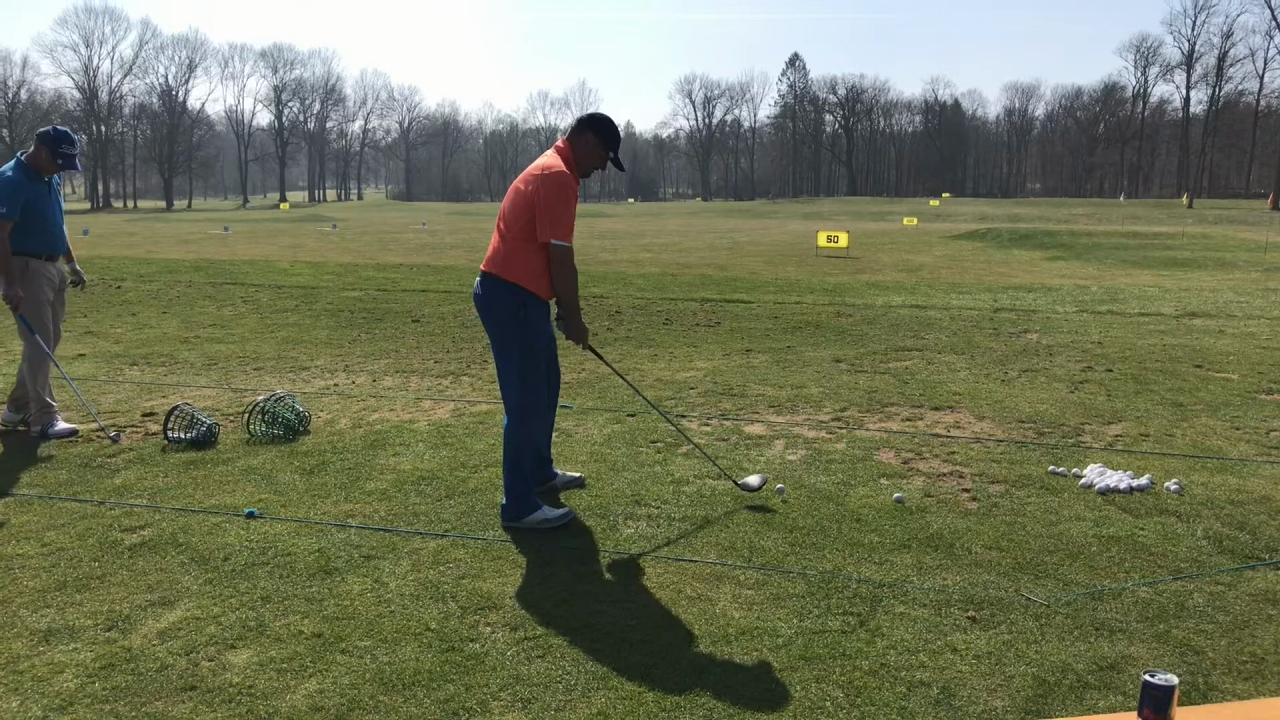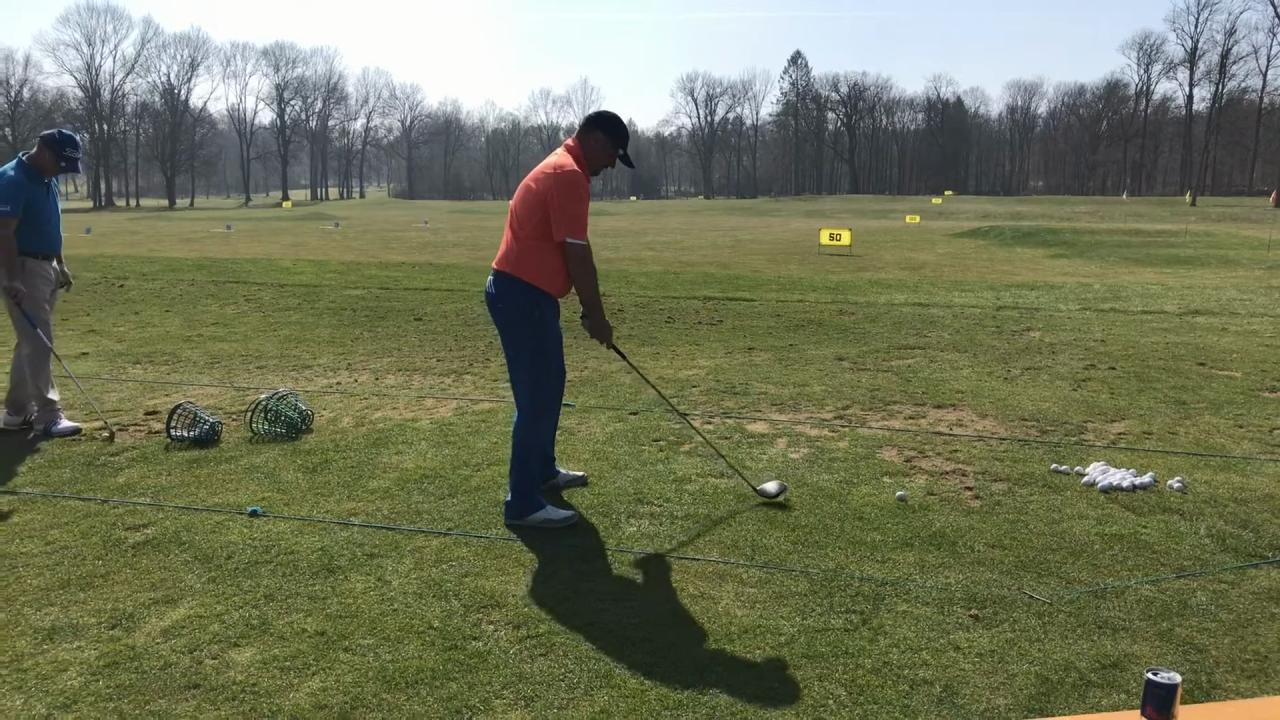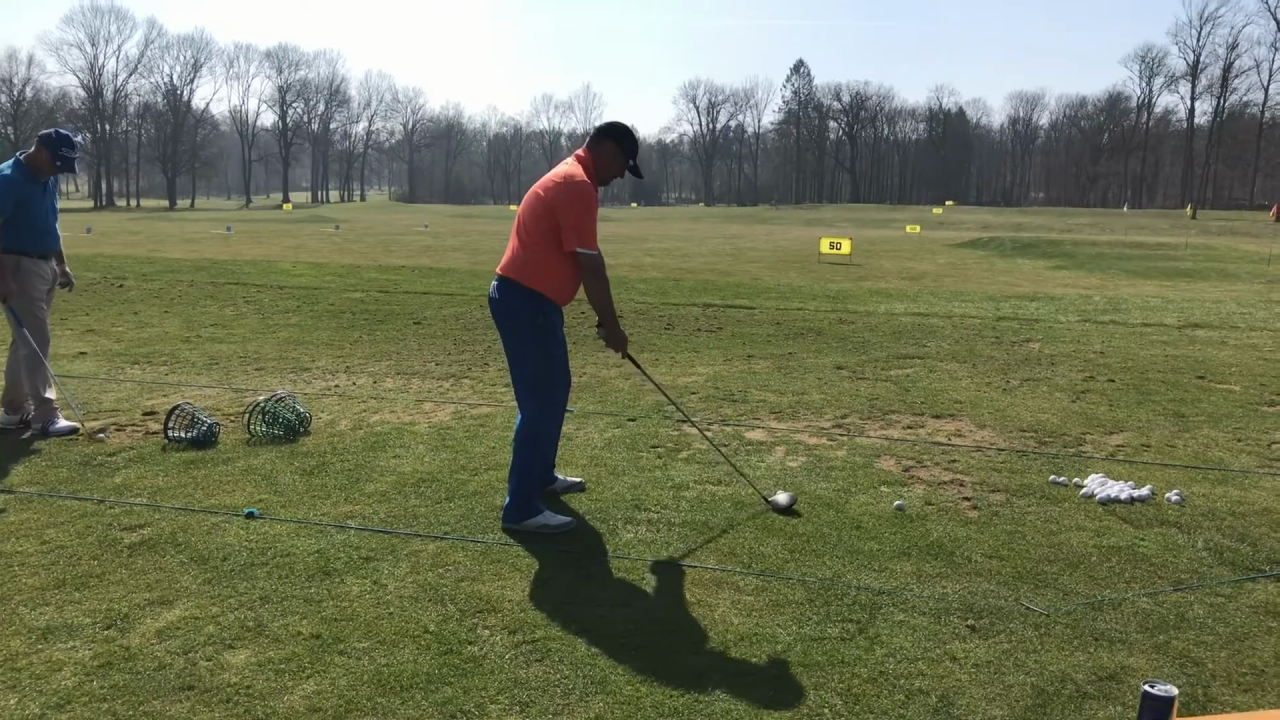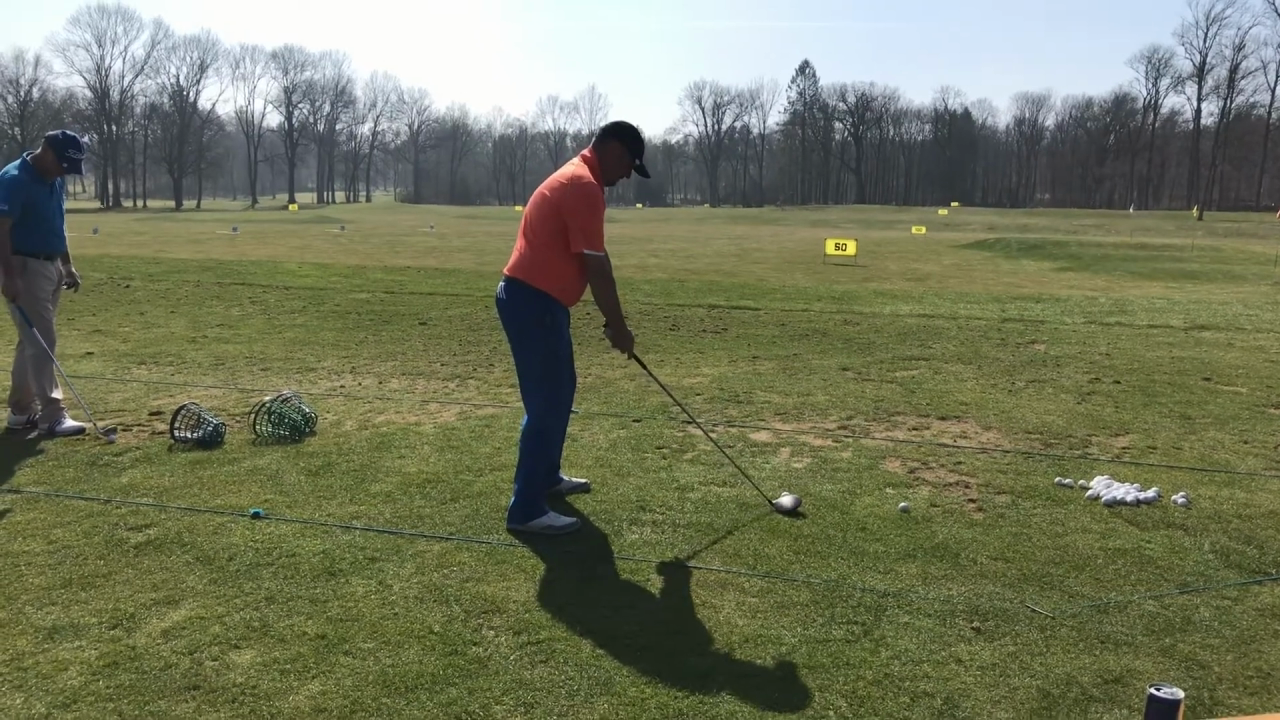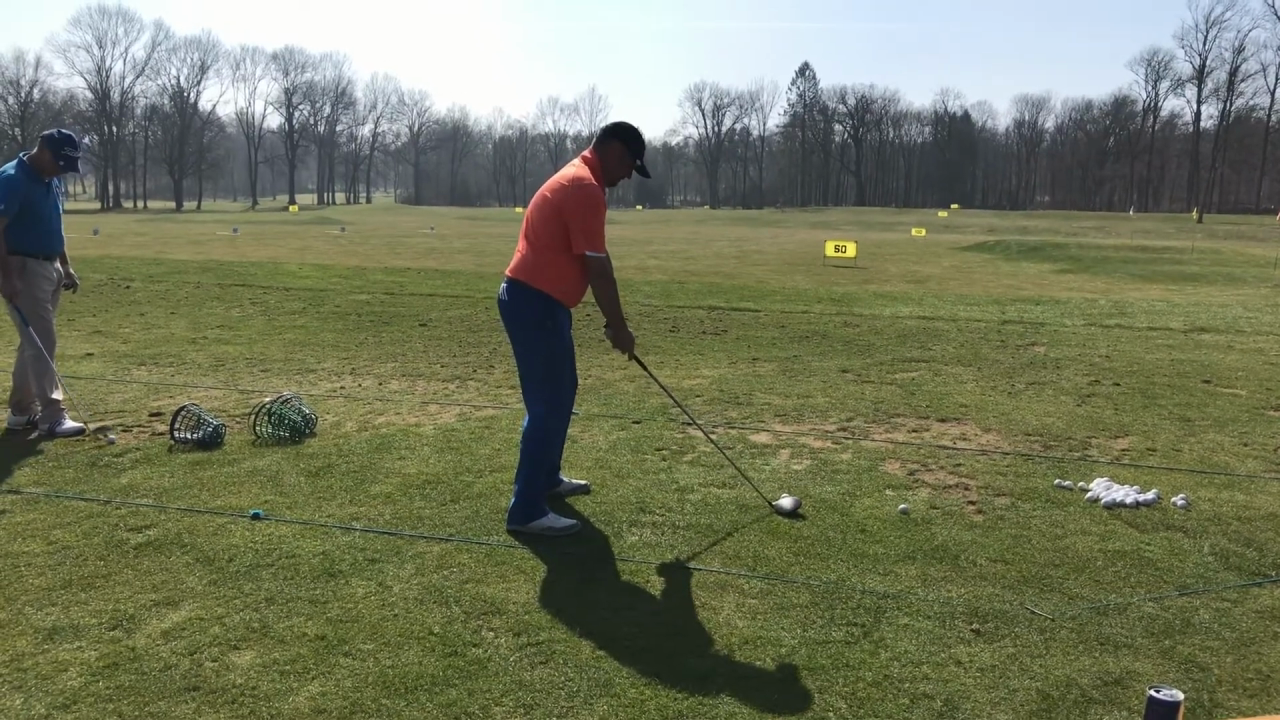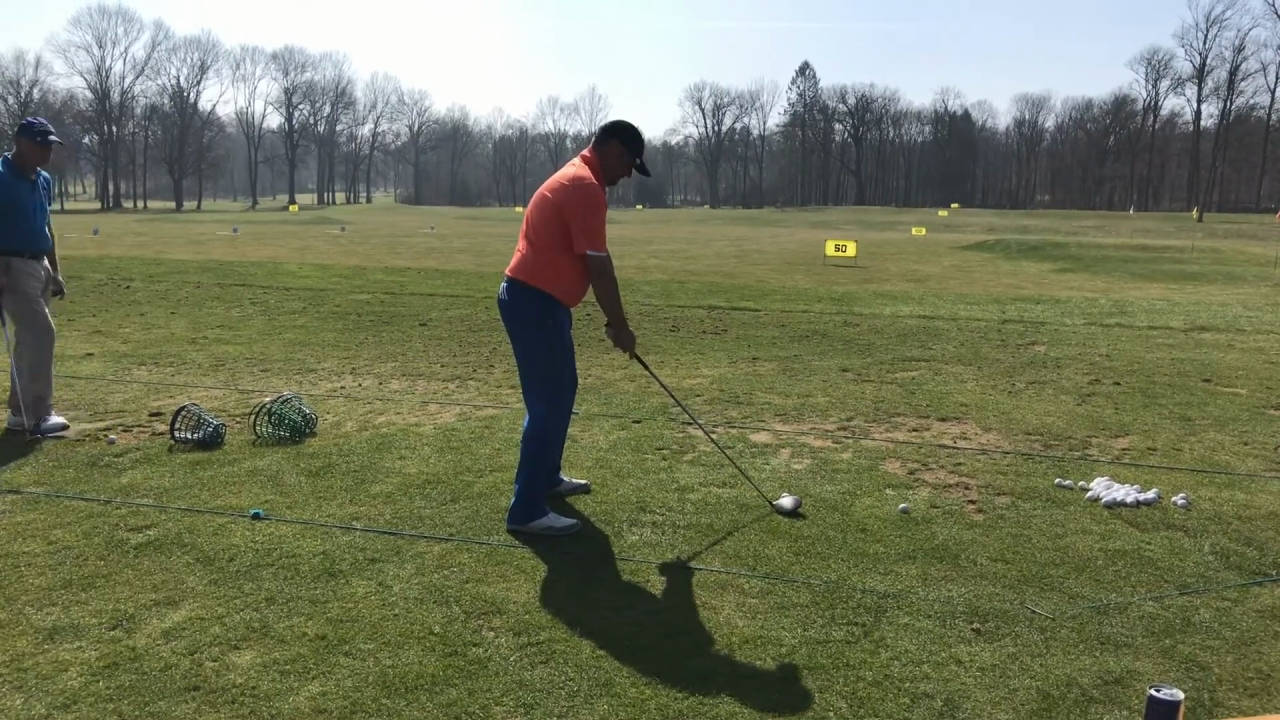
dt=0.7s
person 1, frame 1
left shoulder: (552, 170)
right shoulder: (558, 177)
left elbow: (551, 255)
right elbow: (560, 258)
left wrist: (565, 310)
right wrist: (574, 317)
left hip: (519, 295)
right hip: (511, 297)
left knee: (544, 386)
right knee: (527, 398)
left ankle: (539, 471)
right ankle: (519, 504)
person 1, frame 2
left shoulder: (559, 168)
right shoulder: (569, 176)
left elbow: (564, 252)
right elbow: (578, 257)
left wrist: (589, 310)
right wrist: (597, 316)
left hip: (524, 292)
right hip: (523, 296)
left knee: (548, 386)
right knee: (536, 396)
left ankle: (542, 470)
right ankle: (522, 502)
person 1, frame 3
left shoulder: (569, 177)
right shoulder: (578, 186)
left elbow: (580, 263)
right elbow: (590, 266)
left wrist: (604, 320)
right wrist: (611, 325)
left hip: (528, 298)
right hip: (525, 301)
left knee: (553, 391)
right knee: (541, 401)
left ankle: (541, 474)
right ankle: (521, 507)
person 1, frame 4
left shoulder: (575, 178)
right shoulder: (584, 186)
left elbow: (587, 262)
right elbow: (597, 267)
left wrist: (612, 321)
right wrist: (618, 326)
left hip: (535, 298)
right hip: (532, 302)
left knee: (558, 392)
right knee: (547, 402)
left ankle: (546, 475)
right ankle: (526, 508)
person 1, frame 5
left shoulder: (577, 178)
right shoulder: (585, 188)
left elbow: (588, 264)
right elbow: (597, 268)
left wrist: (612, 321)
right wrist: (619, 327)
left hip: (536, 299)
right hip: (534, 302)
left knee: (559, 393)
right knee: (549, 404)
left ankle: (546, 476)
right ankle: (526, 509)
person 1, frame 6
left shoulder: (575, 178)
right shoulder: (586, 187)
left elbow: (586, 263)
right elbow: (599, 268)
left wrist: (613, 321)
right wrist: (620, 326)
left hip: (536, 299)
right hip: (534, 302)
left knee: (560, 392)
right knee: (549, 403)
left ankle: (546, 476)
right ankle: (526, 509)
person 2, frame 1
left shoulder: (51, 178)
left wrist: (71, 263)
left hip: (52, 267)
right hip: (26, 269)
left knee: (49, 341)
right knee: (39, 344)
right ankle: (44, 417)
person 2, frame 2
left shoulder: (47, 179)
left wrist: (60, 264)
left hip: (45, 266)
left knee: (31, 341)
right knee: (38, 341)
right ankle: (47, 415)
person 2, frame 3
left shoulder: (48, 179)
left wrist: (62, 264)
left hip: (44, 265)
left knee: (26, 341)
right knee: (35, 341)
right ankle: (45, 414)
person 2, frame 4
left shoulder: (55, 180)
left wrist: (67, 265)
left hip: (50, 266)
left knee: (32, 341)
right knee: (41, 341)
right ankle: (51, 414)
person 2, frame 5
left shoulder: (52, 181)
left wrist: (66, 266)
left hip: (49, 267)
left knee: (35, 342)
right knee: (41, 342)
right ankle: (52, 416)
person 2, frame 6
left shoulder: (44, 180)
left wrist: (55, 271)
left hip: (39, 266)
left knee: (30, 339)
right knee: (41, 334)
right ankle: (37, 412)
